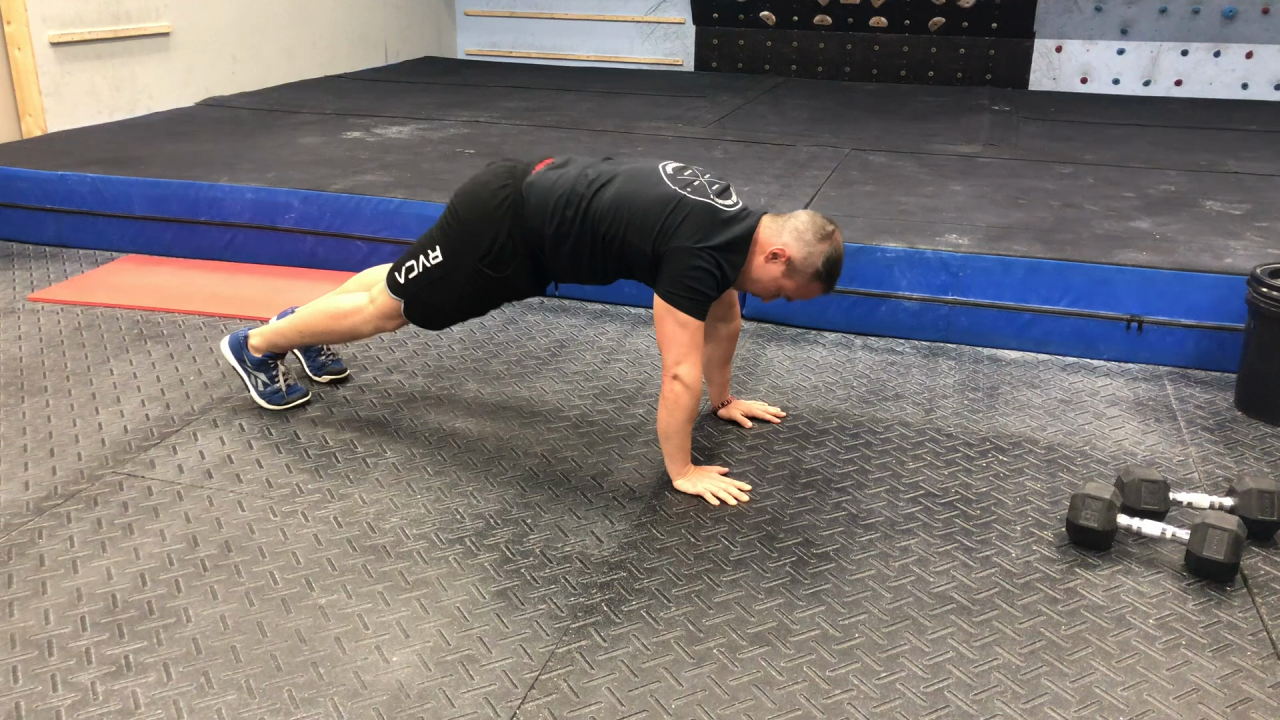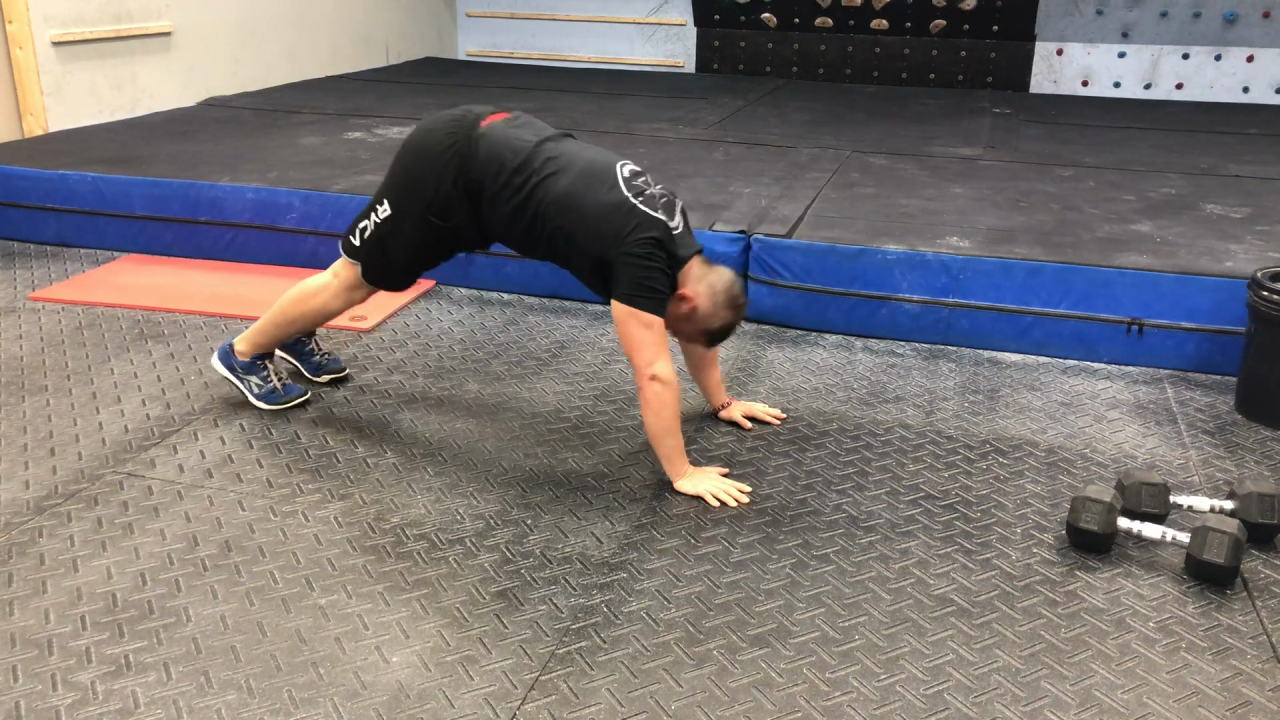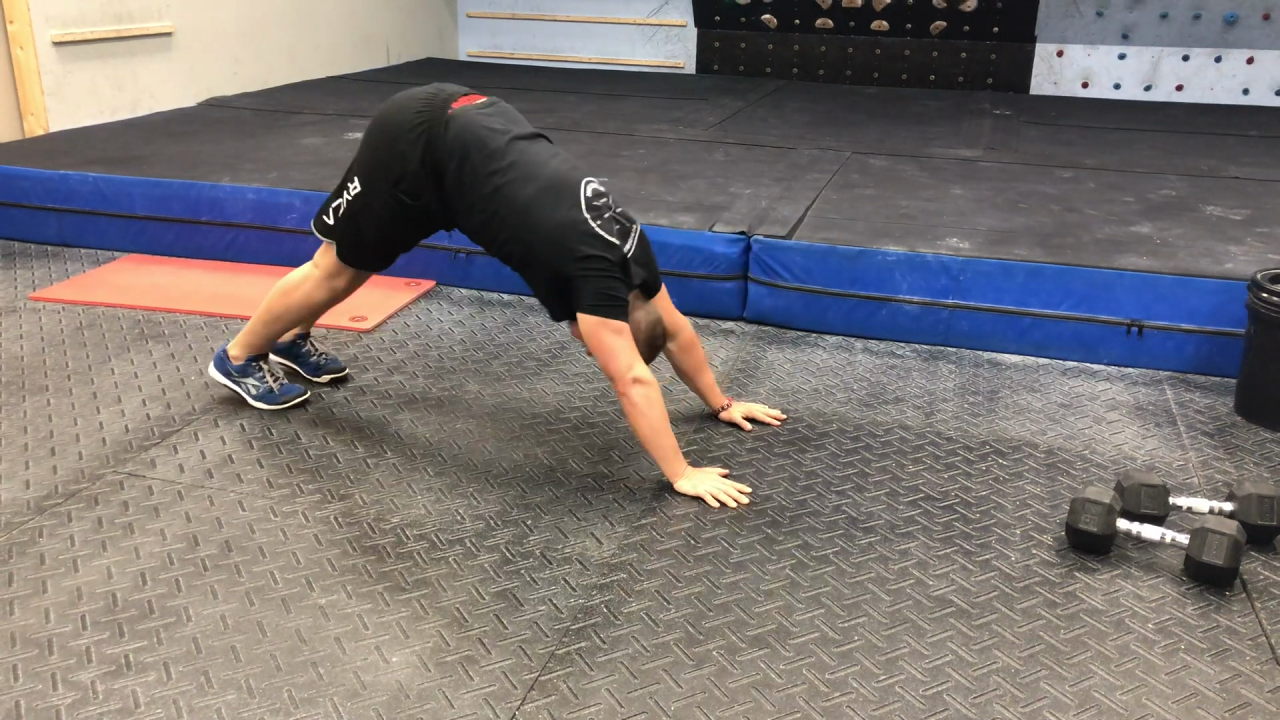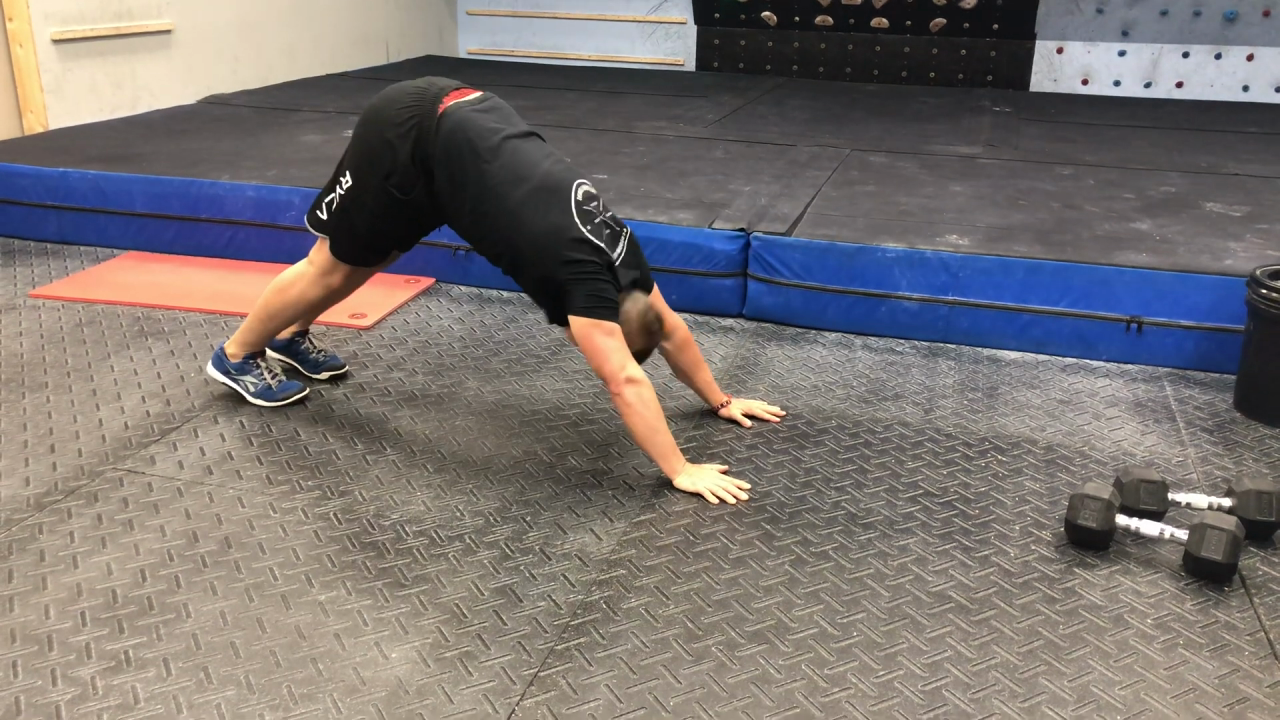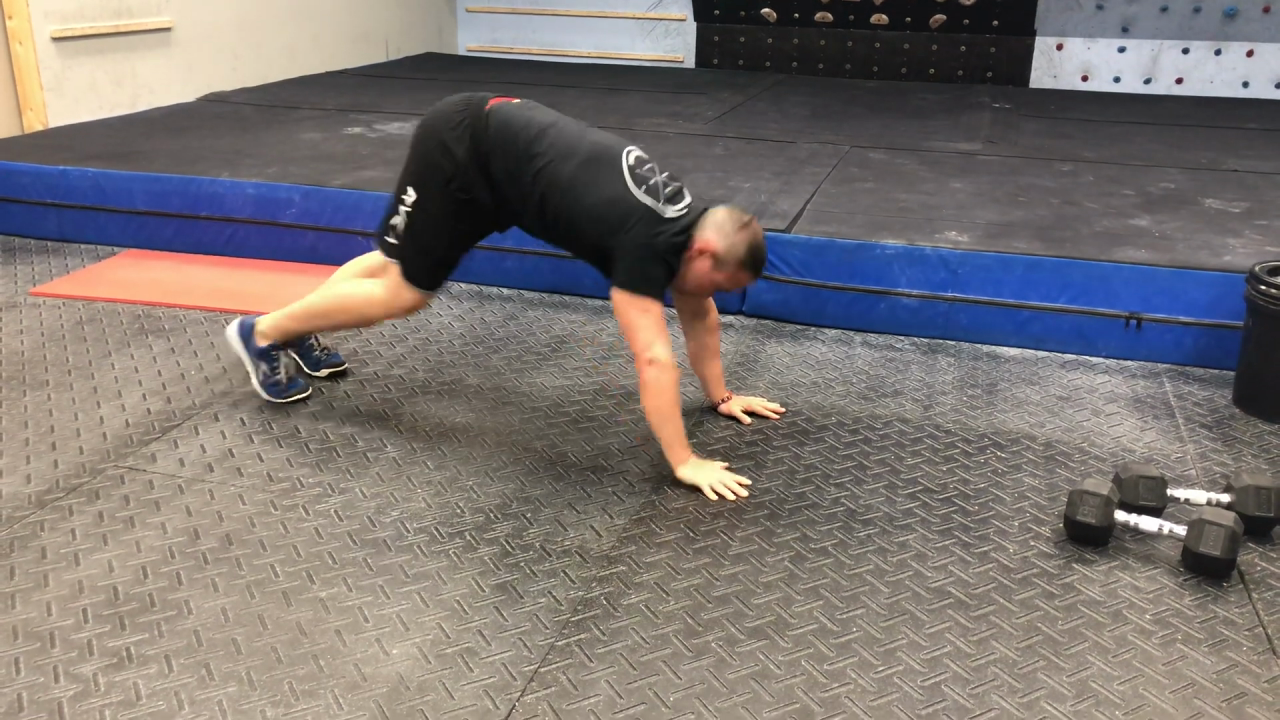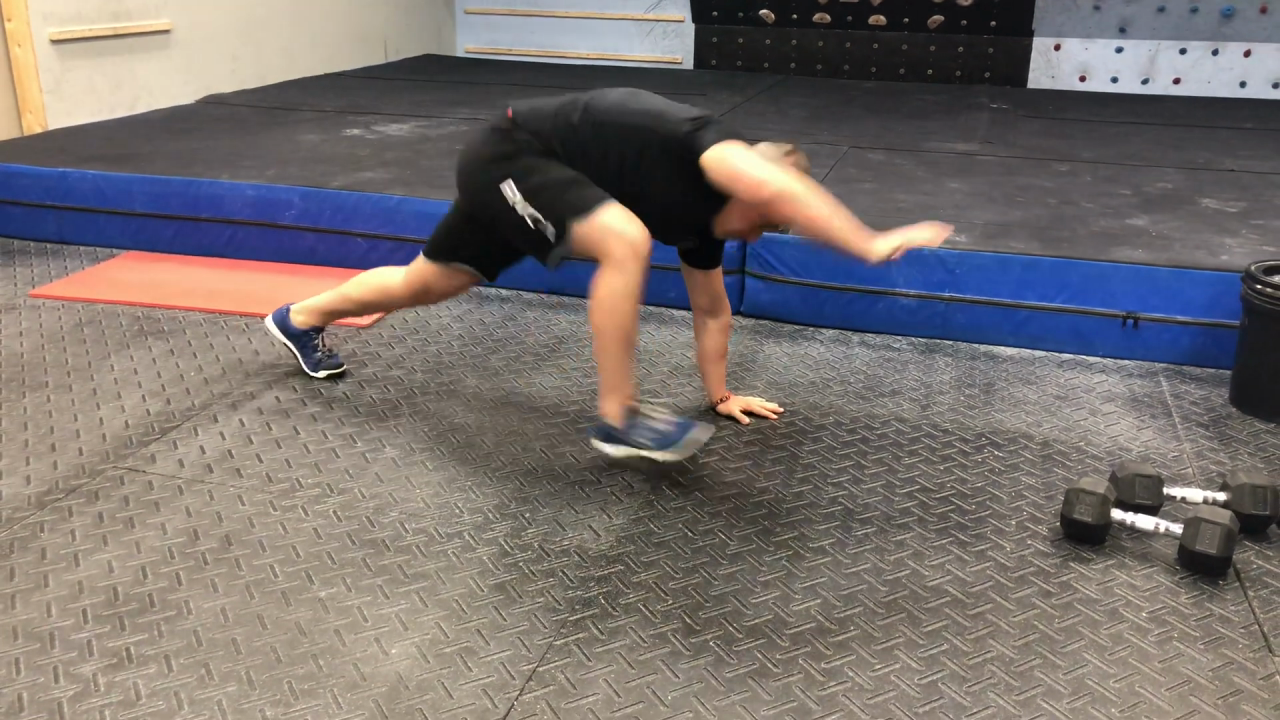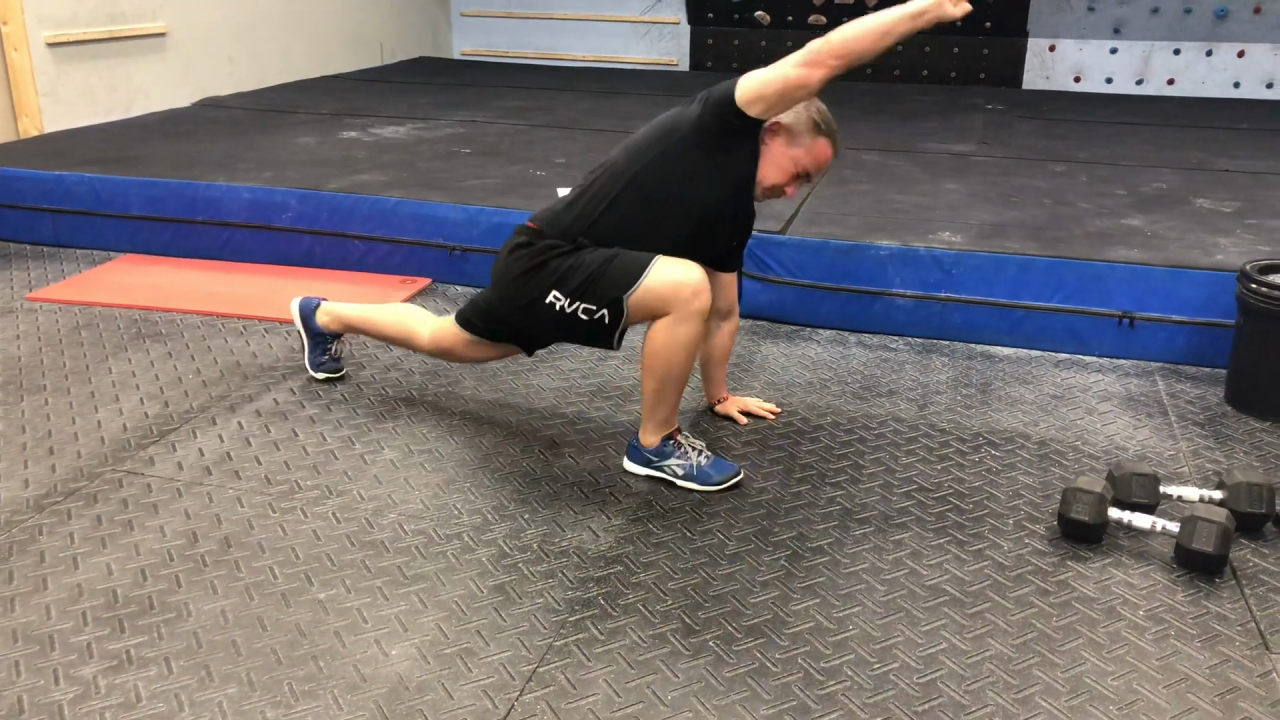
dt=0.4s
person 1, frame 1
left shoulder: (733, 221)
right shoulder: (703, 248)
left elbow: (724, 318)
right elbow: (680, 372)
left wrist: (723, 399)
right wrist: (683, 471)
left hip: (531, 198)
right hip: (507, 221)
left knee: (408, 278)
right knee: (395, 306)
left ankle: (303, 325)
right ankle: (256, 345)
person 1, frame 2
left shoulder: (670, 239)
right shoulder: (645, 255)
left elbow: (691, 327)
right elbow: (654, 372)
left wrist: (720, 400)
right wrist: (681, 474)
left hip: (485, 146)
right hip: (452, 164)
left knee: (376, 264)
right knee: (359, 274)
left ankle: (295, 337)
right ankle: (244, 352)
person 1, frame 3
left shoulder: (625, 249)
right shoulder: (596, 270)
left elbow: (675, 325)
right elbow: (632, 379)
left wrist: (721, 402)
right wrist: (682, 474)
left hip: (461, 124)
right hip: (420, 139)
left knee: (364, 255)
right knee: (340, 263)
left ankle: (291, 338)
right ankle: (239, 357)
person 1, frame 4
left shoulder: (615, 255)
right shoulder: (585, 271)
left elbow: (670, 330)
right elbow: (624, 382)
left wrist: (721, 401)
right wrist: (681, 471)
left hip: (455, 116)
right hip: (411, 133)
left knee: (371, 257)
right knee: (335, 263)
left ankle: (291, 336)
right ankle: (237, 355)
person 1, frame 5
left shoulder: (689, 223)
right shoulder: (647, 238)
left elbow: (699, 314)
right elbow: (653, 357)
left wrist: (721, 395)
right wrist: (685, 462)
left hip: (495, 131)
right hip: (462, 146)
left knee: (399, 263)
right knee: (407, 290)
left ankle: (300, 332)
right ankle: (263, 333)
person 1, frame 6
left shoulder: (701, 211)
right shoulder: (708, 147)
left elbow: (711, 308)
right elbow: (771, 185)
left wrist: (719, 392)
right wrist: (872, 244)
left hip: (526, 164)
right hip: (509, 153)
left knee: (430, 280)
right knee: (626, 242)
left ankle: (300, 320)
right ankle: (618, 418)
person 1, frame 7
left shoulder: (734, 213)
right shoulder: (718, 128)
left elbow: (722, 311)
right elbow: (820, 61)
left wrist: (718, 393)
left hip: (548, 274)
right hip: (542, 266)
left knee: (450, 343)
right knee: (684, 287)
left ankle: (323, 316)
right ankle: (653, 443)
